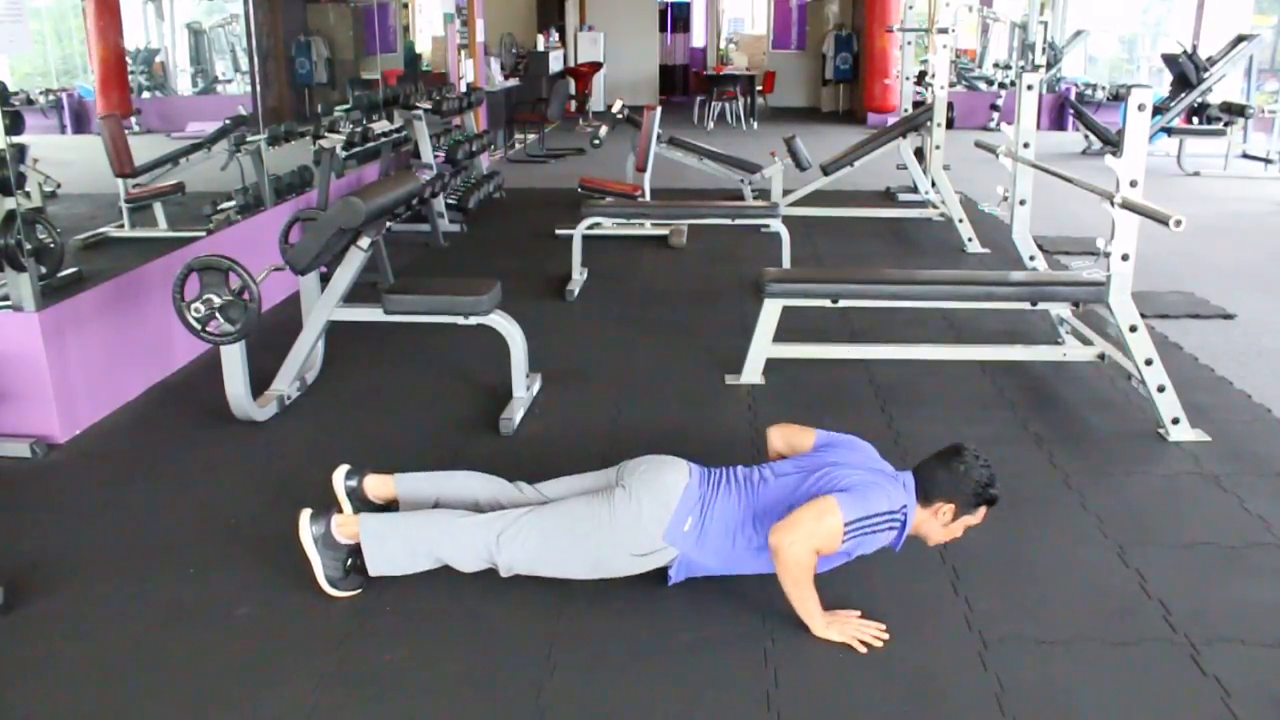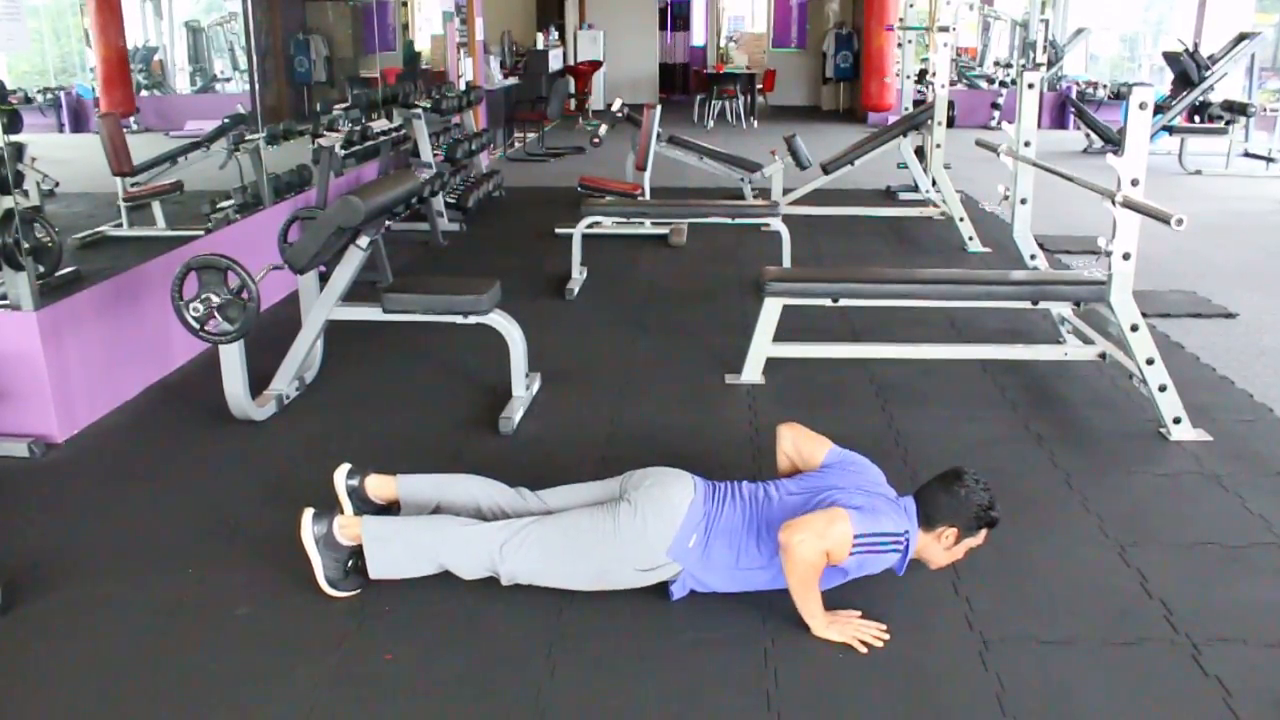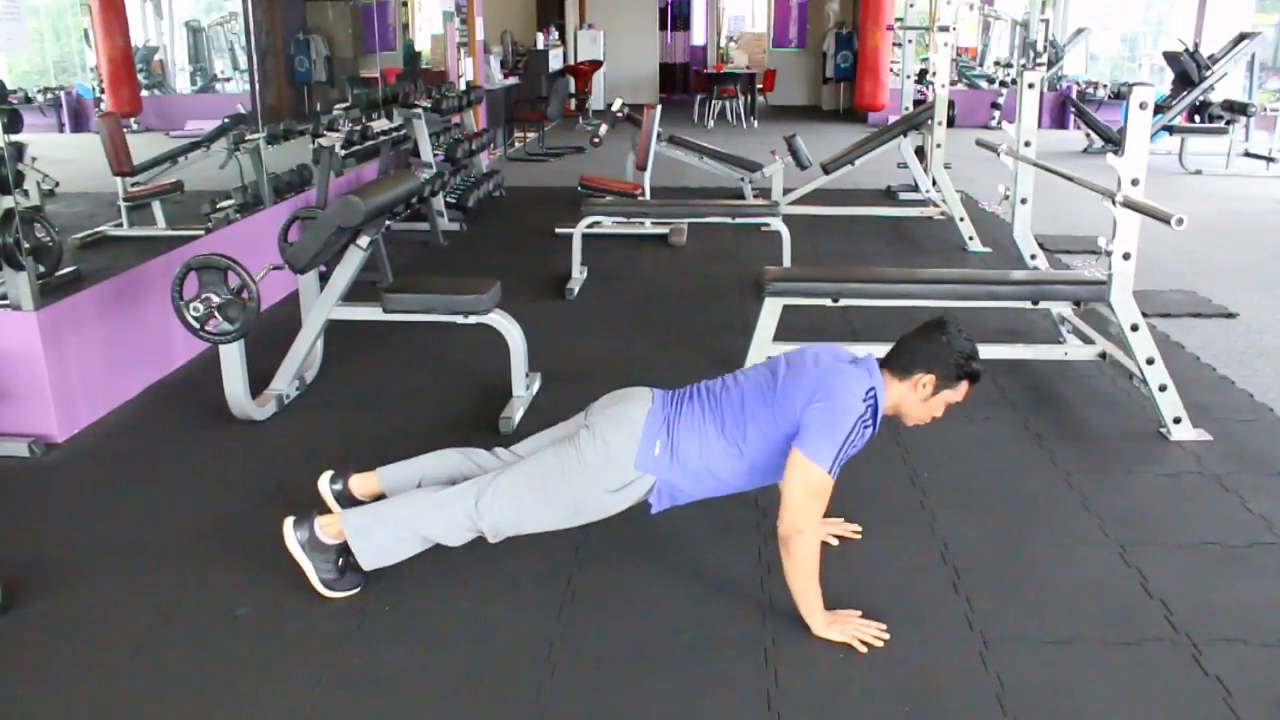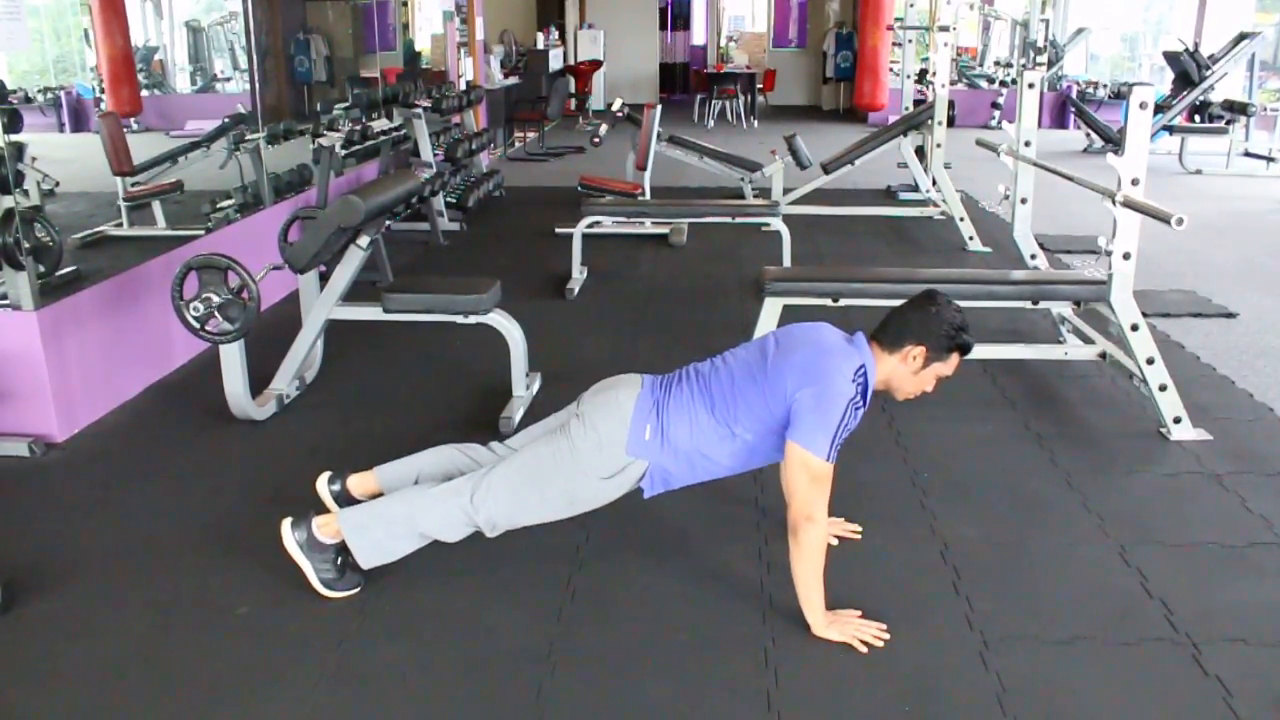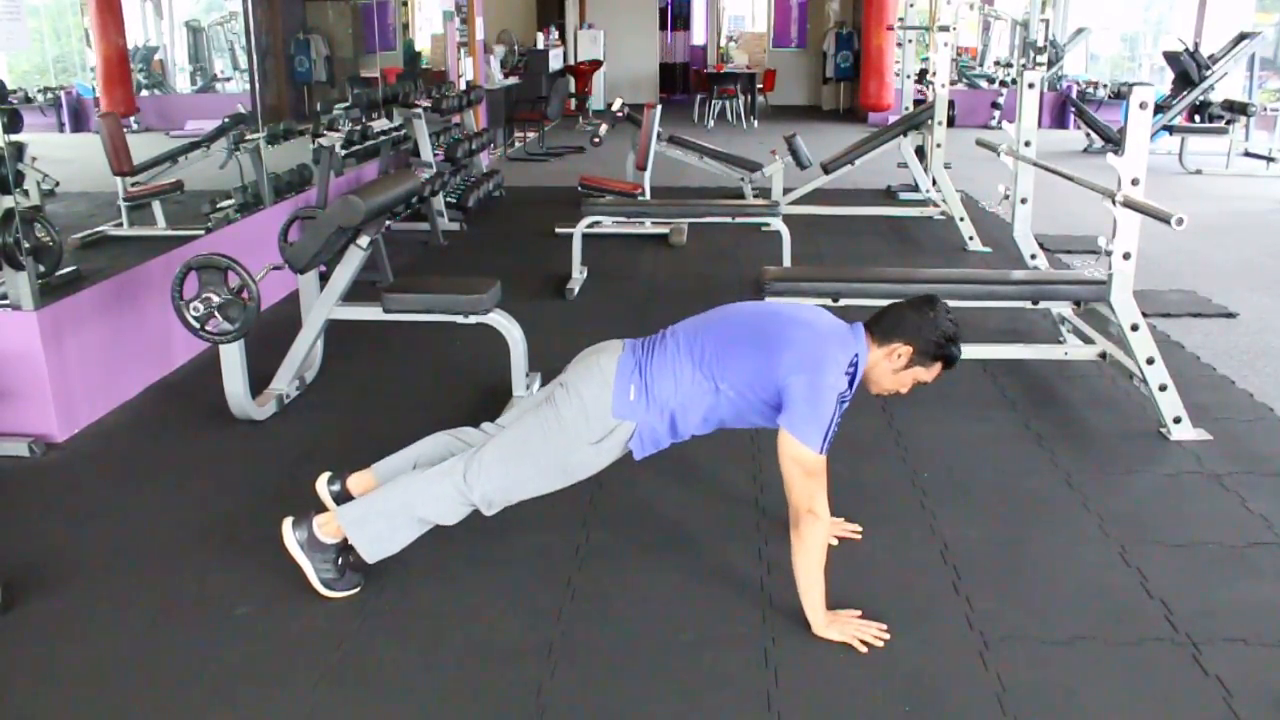
dt=0.5s
person 1, frame 1
left shoulder: (866, 460)
right shoulder: (883, 506)
left elbow: (778, 435)
right elbow: (786, 541)
right wrist: (818, 620)
left hip: (667, 484)
right hip: (663, 524)
left knee: (518, 502)
right knee: (502, 540)
left ankle: (371, 488)
right ankle: (343, 531)
person 1, frame 2
left shoulder: (869, 481)
right shoulder: (888, 529)
left elbow: (789, 435)
right elbow: (795, 544)
right wrist: (819, 620)
left hip: (669, 497)
right hip: (667, 538)
left knee: (518, 509)
right knee: (501, 549)
left ankle: (374, 488)
right ankle: (344, 532)
person 1, frame 3
left shoulder: (843, 365)
right shoulder: (849, 407)
right elbow: (791, 528)
left wrist: (811, 513)
right wrist: (818, 617)
left hip: (639, 417)
right hip: (635, 458)
left knee: (496, 468)
right knee: (485, 506)
left ankle: (356, 487)
right ankle: (327, 532)
person 1, frame 4
left shoulder: (831, 342)
right shoulder: (837, 386)
right elbow: (804, 517)
left wrist: (811, 517)
right wrist: (818, 619)
left hip: (629, 408)
right hip: (627, 444)
left knee: (491, 462)
right knee: (481, 503)
left ankle: (354, 486)
right ankle: (325, 531)
person 1, frame 5
left shoulder: (829, 332)
right shoulder: (826, 373)
left elbow: (799, 465)
right elbow: (806, 508)
left wrist: (814, 516)
right wrist: (821, 617)
left hip: (617, 376)
right hip: (619, 407)
left knee: (488, 446)
right knee: (480, 480)
left ankle: (353, 485)
right ankle: (325, 530)
